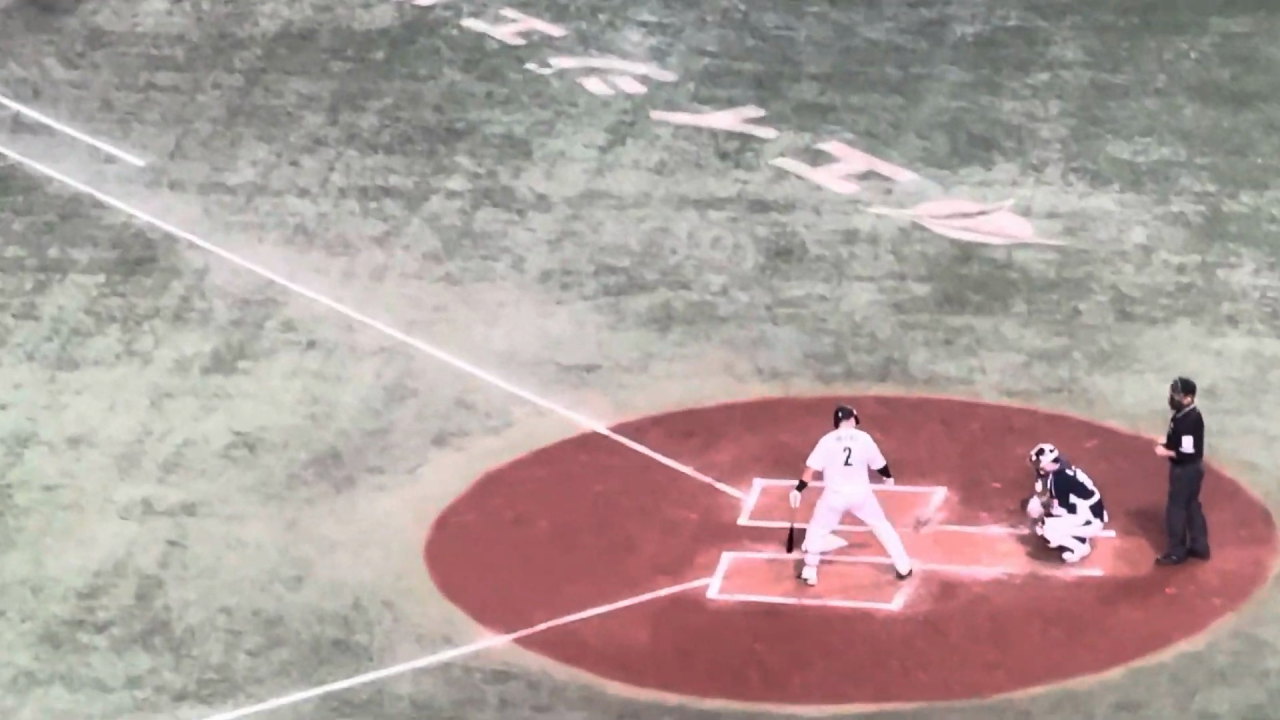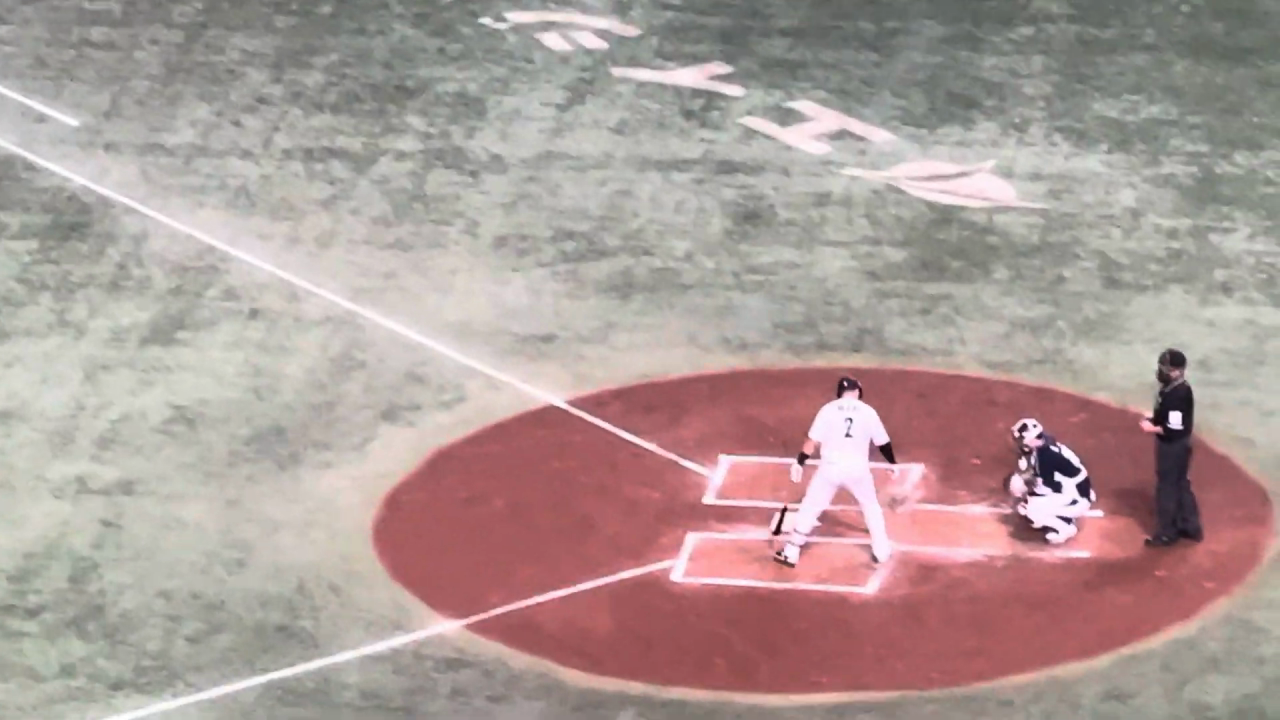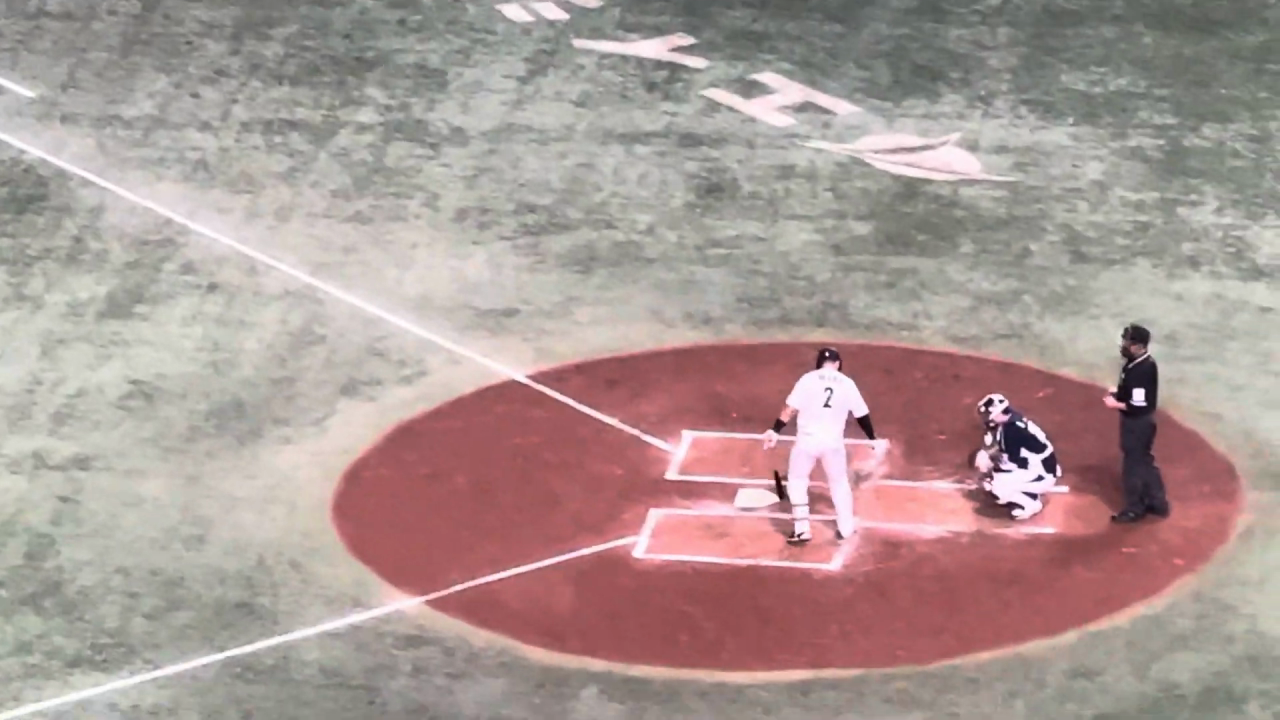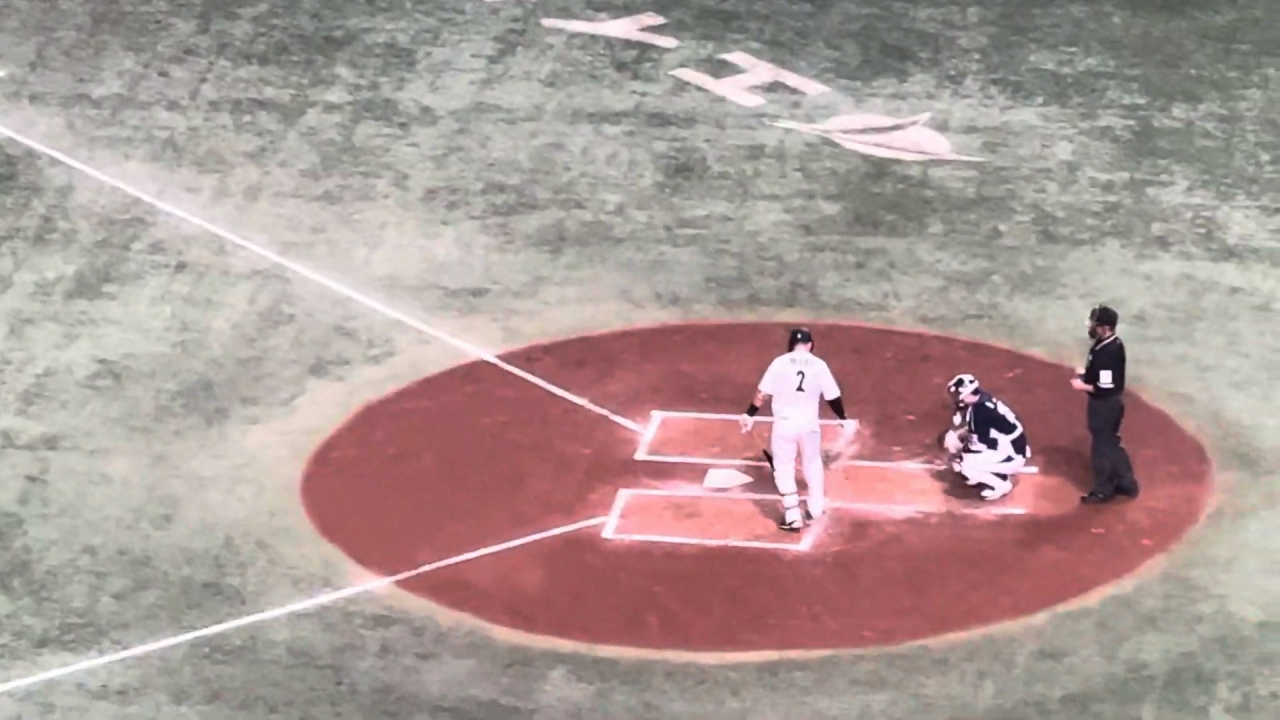
dt=0.2s
person 1, frame 1
left shoulder: (1186, 420)
right shoulder: (1190, 415)
left elbow: (1186, 452)
left wrist: (1166, 452)
right wrist: (1167, 441)
left hip: (1184, 469)
right hip: (1190, 468)
left knee: (1176, 509)
right knee: (1192, 506)
left ankle: (1176, 552)
right ankle: (1199, 547)
person 1, frame 2
left shoulder: (1175, 395)
right shoulder: (1180, 388)
left elbow: (1174, 429)
left wrist: (1152, 428)
right wrist: (1155, 416)
left hip: (1172, 447)
right hip: (1179, 445)
left knee: (1166, 489)
right knee: (1181, 485)
left ankle: (1167, 533)
right ankle: (1191, 528)
person 1, frame 3
left shoulder: (1138, 371)
right shoulder: (1146, 362)
left elbow: (1137, 405)
left wrist: (1115, 404)
right wrist: (1119, 391)
left hip: (1136, 423)
right hip: (1143, 420)
left knee: (1133, 465)
right knee: (1145, 461)
left ankle: (1134, 509)
right ankle: (1157, 503)
person 1, frame 4
left shoulder: (1105, 352)
right shoulder: (1113, 344)
left elbow: (1104, 387)
left wrist: (1083, 386)
right wrist: (1087, 372)
left hip: (1104, 404)
right hip: (1111, 402)
left knee: (1101, 447)
right knee: (1112, 443)
left ankle: (1103, 490)
right ankle: (1127, 483)
person 2, frame 1
left shoulder: (828, 440)
right shoulder: (864, 439)
left elbow: (812, 468)
right elbow: (880, 465)
left wrist: (798, 489)
right wrist: (887, 476)
left hip: (835, 495)
right hip: (861, 493)
left knee: (817, 531)
right knee: (881, 525)
left ankle: (809, 573)
right ankle: (903, 567)
person 2, frame 2
left shoulder: (829, 410)
right shoulder: (868, 412)
left elbow: (813, 441)
right elbow: (883, 442)
left wrist: (799, 464)
right wrist: (892, 463)
left hip: (831, 468)
right hip: (857, 469)
left knee: (809, 507)
right knee: (871, 507)
left ankle: (791, 553)
right ankle: (882, 552)
person 2, frame 3
left shoulder: (808, 379)
right shoulder: (847, 383)
left elbow: (790, 409)
right elbow: (862, 415)
left wrist: (774, 431)
right wrist: (873, 439)
left hip: (807, 439)
right hip: (833, 441)
left knee: (797, 482)
right knee: (839, 482)
left ankle: (802, 529)
right ankle: (845, 528)
person 2, frame 4
left shoulder: (779, 363)
right shoulder: (819, 365)
left elbow: (763, 393)
right elbow: (833, 396)
left wrist: (750, 414)
right wrist: (843, 419)
left hip: (784, 423)
right hip: (808, 423)
left knee: (783, 468)
right knee: (813, 464)
left ankle: (793, 516)
right ankle: (815, 509)
